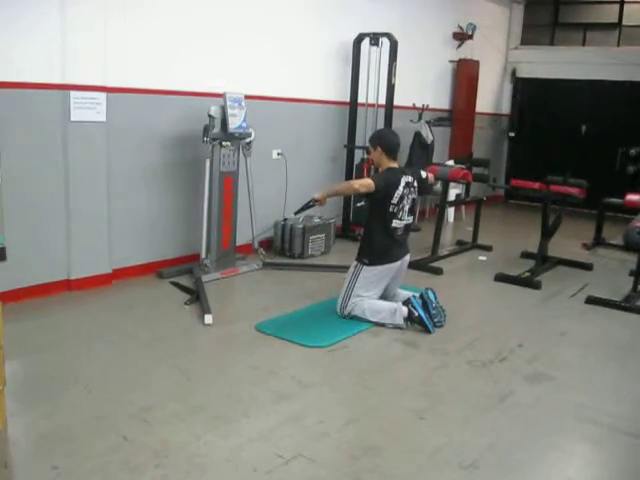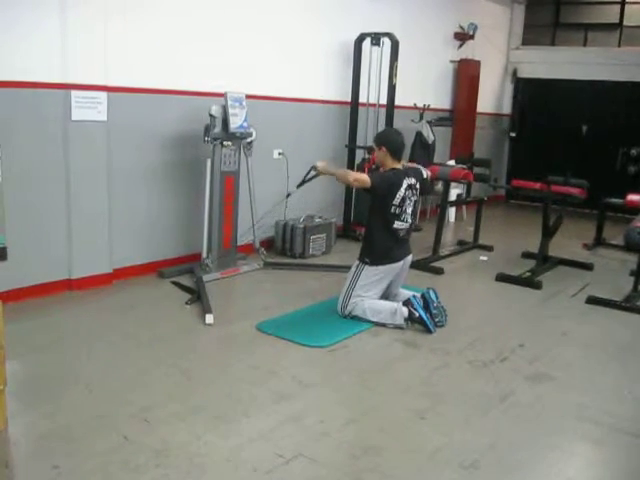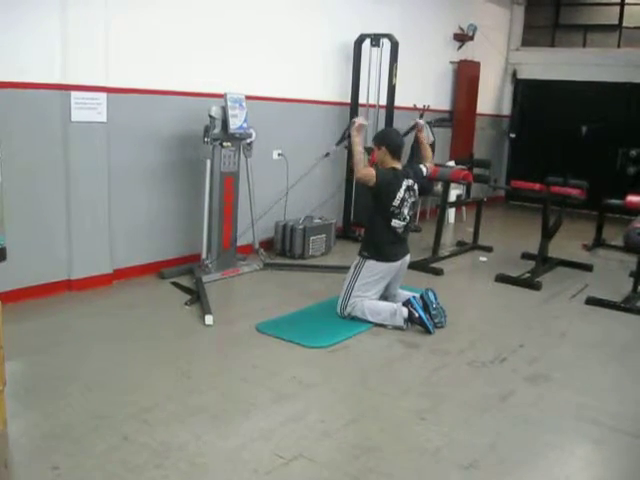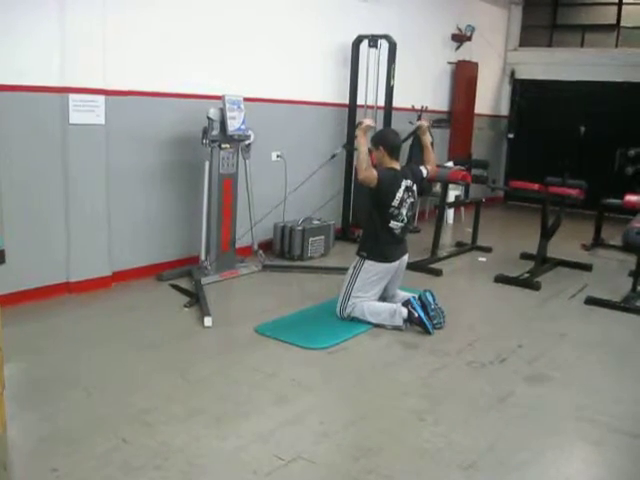
dt=0.5s
person 1, frame 1
left shoulder: (384, 179)
right shoulder: (412, 176)
left elbow: (358, 185)
right elbow: (430, 179)
left wrist: (325, 194)
left hip: (377, 259)
right hip: (401, 255)
left knee: (348, 306)
right knee: (387, 295)
left ankle: (405, 313)
right ankle: (421, 302)
person 1, frame 2
left shoulder: (385, 180)
right shoulder: (414, 177)
left elbow: (354, 179)
right elbow: (427, 173)
left wrist: (326, 169)
right wrist: (403, 164)
left hip: (378, 259)
right hip: (403, 255)
left knee: (348, 305)
right knee: (388, 295)
left ankle: (406, 313)
right ankle: (422, 301)
person 1, frame 3
left shoulder: (386, 178)
right shoulder: (412, 176)
left elbow: (361, 174)
right elbow: (428, 164)
left wrist: (356, 136)
right wrist: (421, 135)
left hip: (377, 258)
right hip: (401, 254)
left knee: (348, 306)
right knee: (388, 295)
left ankle: (405, 314)
right ankle: (421, 302)
person 1, frame 4
left shoulder: (385, 179)
right shoulder: (412, 176)
left elbow: (363, 175)
right elbow: (431, 167)
left wrist: (361, 137)
right wrist: (425, 137)
left hip: (376, 258)
right hip: (399, 254)
left knee: (348, 308)
right knee: (387, 296)
left ankle: (405, 314)
right ankle: (419, 303)
